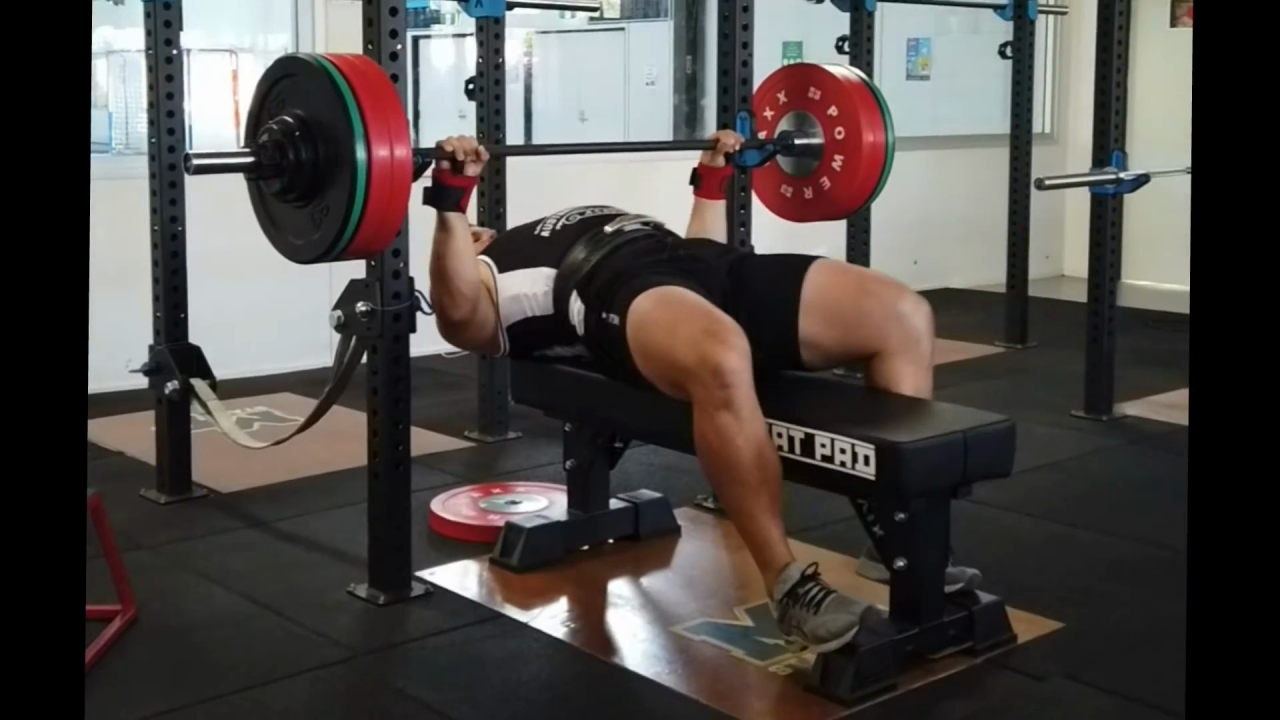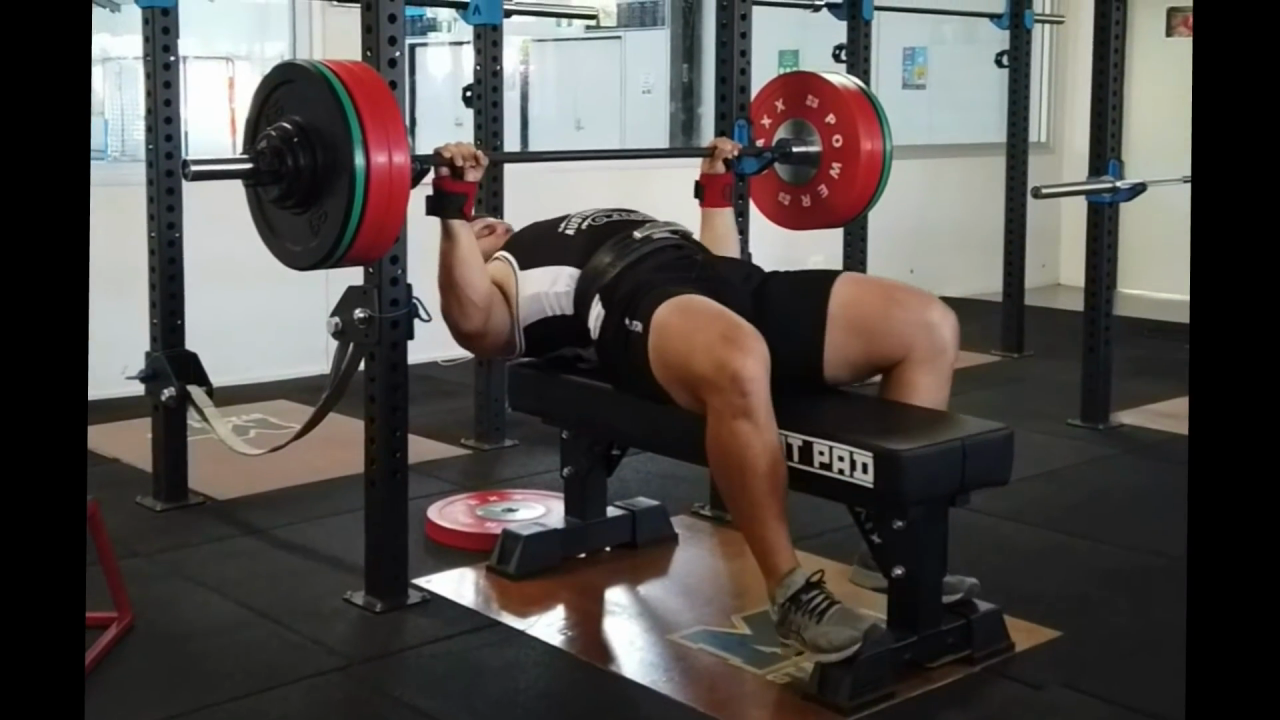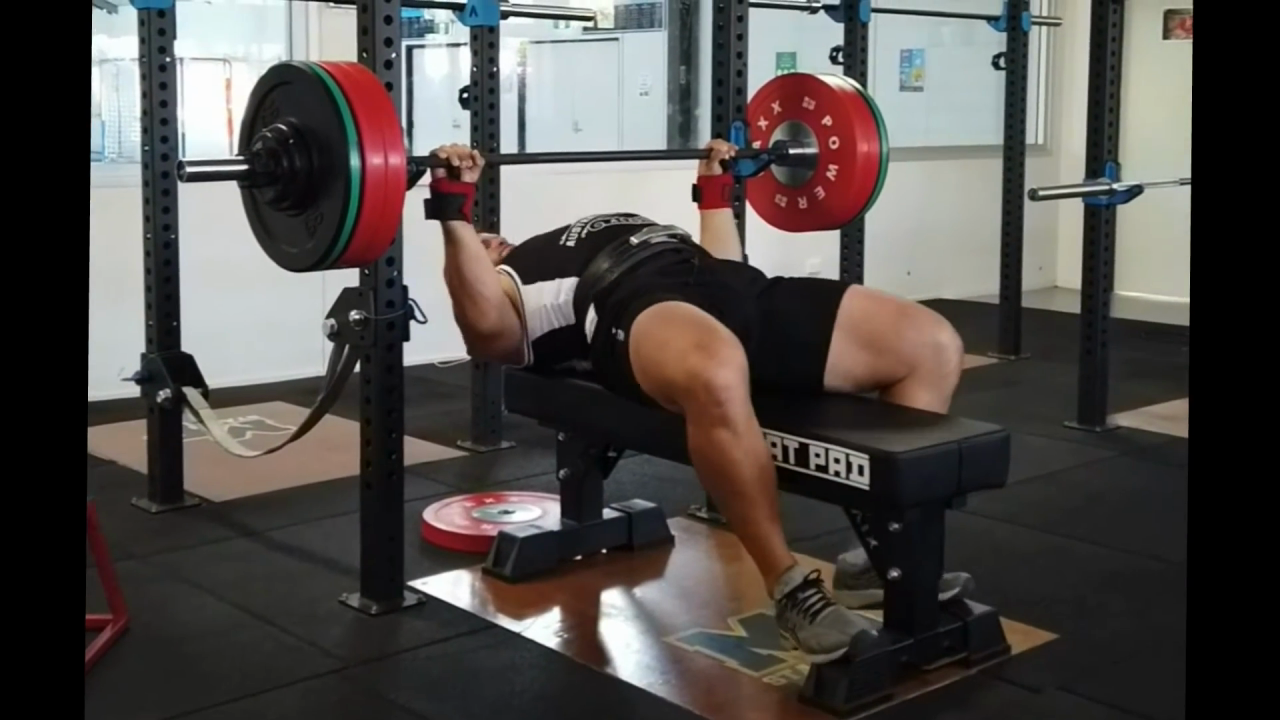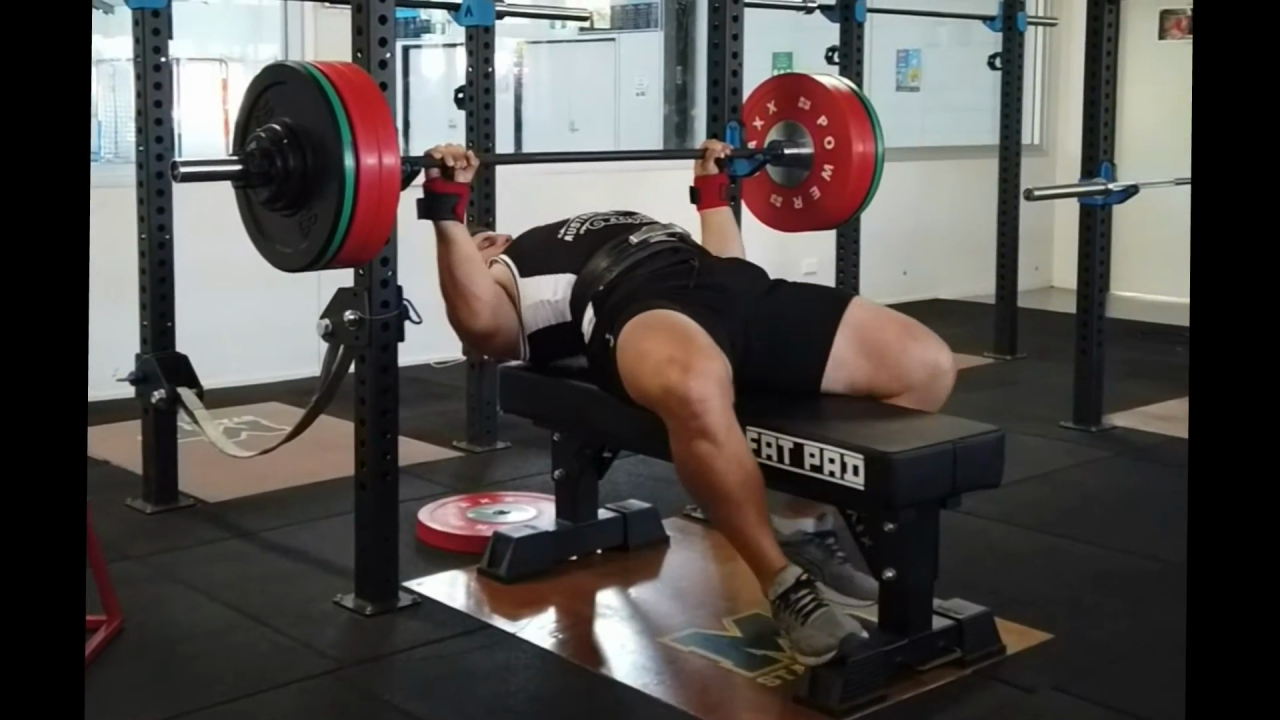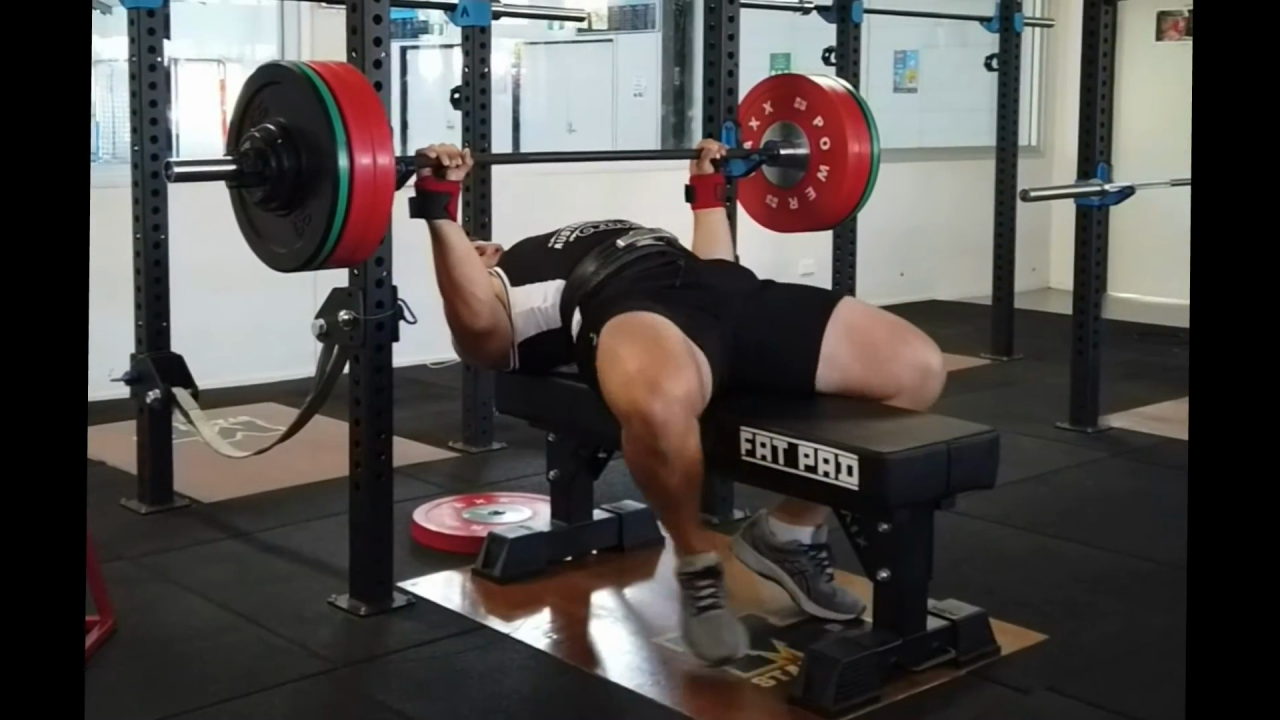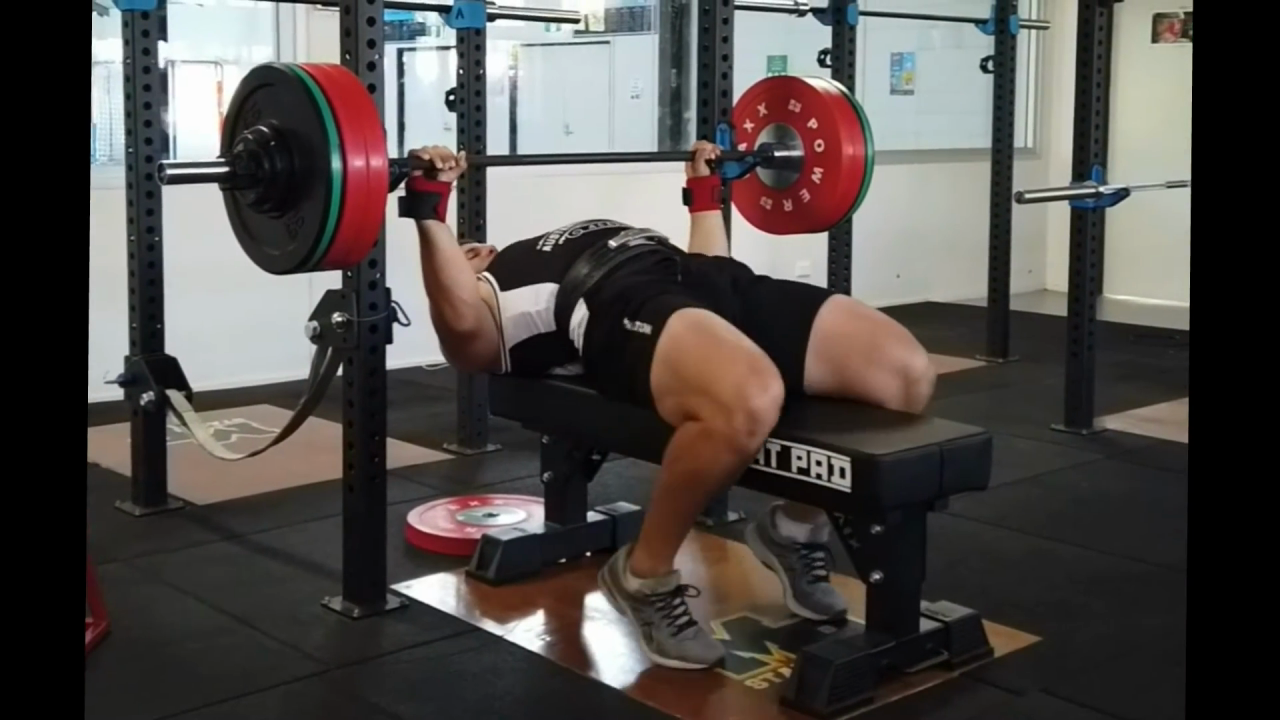
dt=0.4s
person 1, frame 1
left shoulder: (558, 243)
right shoulder: (485, 286)
left elbow: (699, 251)
right elbow: (458, 311)
left wrist: (712, 179)
right wrist: (449, 202)
left knee: (903, 315)
right knee: (721, 363)
right ankle: (789, 586)
person 1, frame 2
right shoulder: (497, 280)
left elbow: (718, 265)
right elbow: (472, 321)
left wrist: (716, 187)
right wrist: (451, 209)
left hip: (735, 286)
right hip: (639, 303)
left knee: (927, 324)
right knee: (740, 367)
right ankle: (792, 593)
person 1, frame 3
right shoulder: (507, 288)
left elbow: (721, 268)
right elbow: (483, 320)
left wrist: (714, 189)
right wrist: (453, 212)
left hip: (738, 292)
left knee: (932, 344)
right knee: (717, 375)
right ankle: (790, 588)
person 1, frame 4
right shoulder: (501, 281)
left elbow: (724, 263)
right elbow: (476, 319)
left wrist: (712, 188)
right wrist: (446, 211)
left knee: (926, 365)
right knee: (696, 390)
left ankle: (803, 522)
right ankle: (788, 586)
person 1, frame 5
right shoulder: (495, 291)
left elbow: (713, 267)
right elbow: (475, 318)
left wrist: (708, 187)
right wrist: (439, 209)
left knee: (916, 367)
right knee: (657, 402)
left ankle: (792, 531)
right ankle: (698, 566)
person 1, frame 6
right shoulder: (482, 309)
left elbow: (706, 269)
right elbow: (460, 321)
left wrist: (703, 190)
right wrist: (428, 210)
left knee: (905, 373)
right knee: (748, 401)
left ankle: (797, 529)
right ankle: (646, 575)
